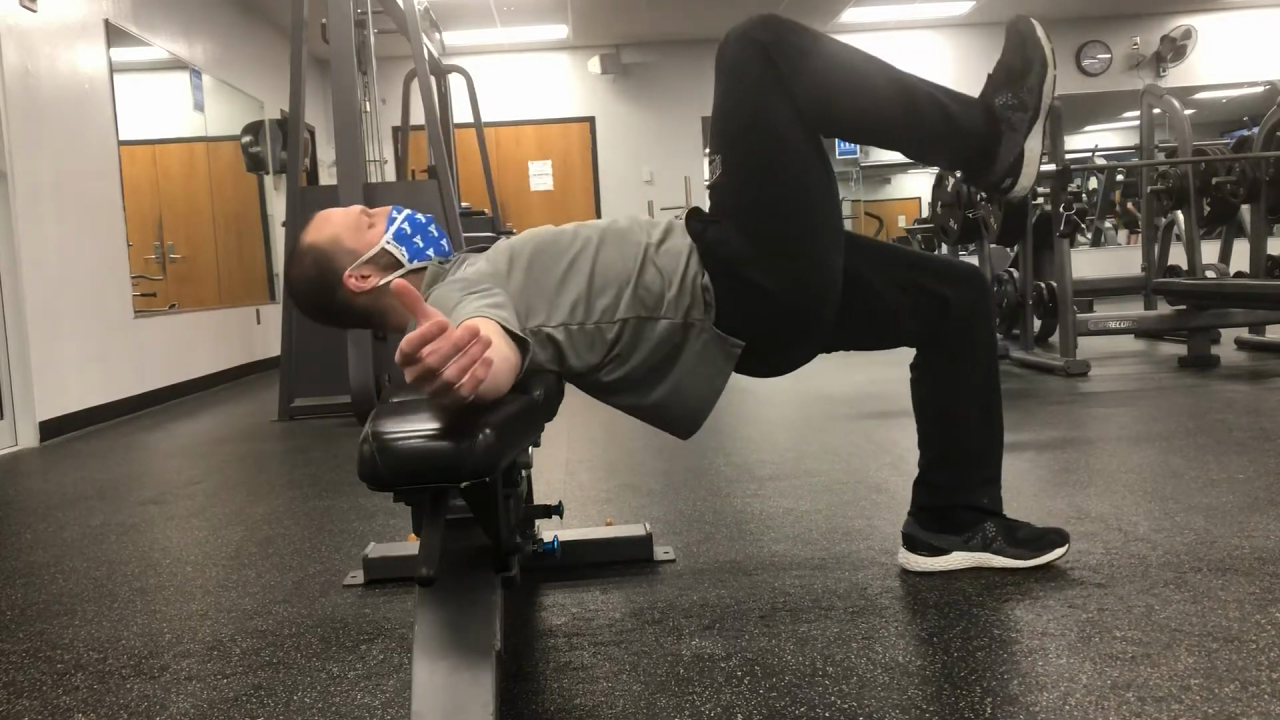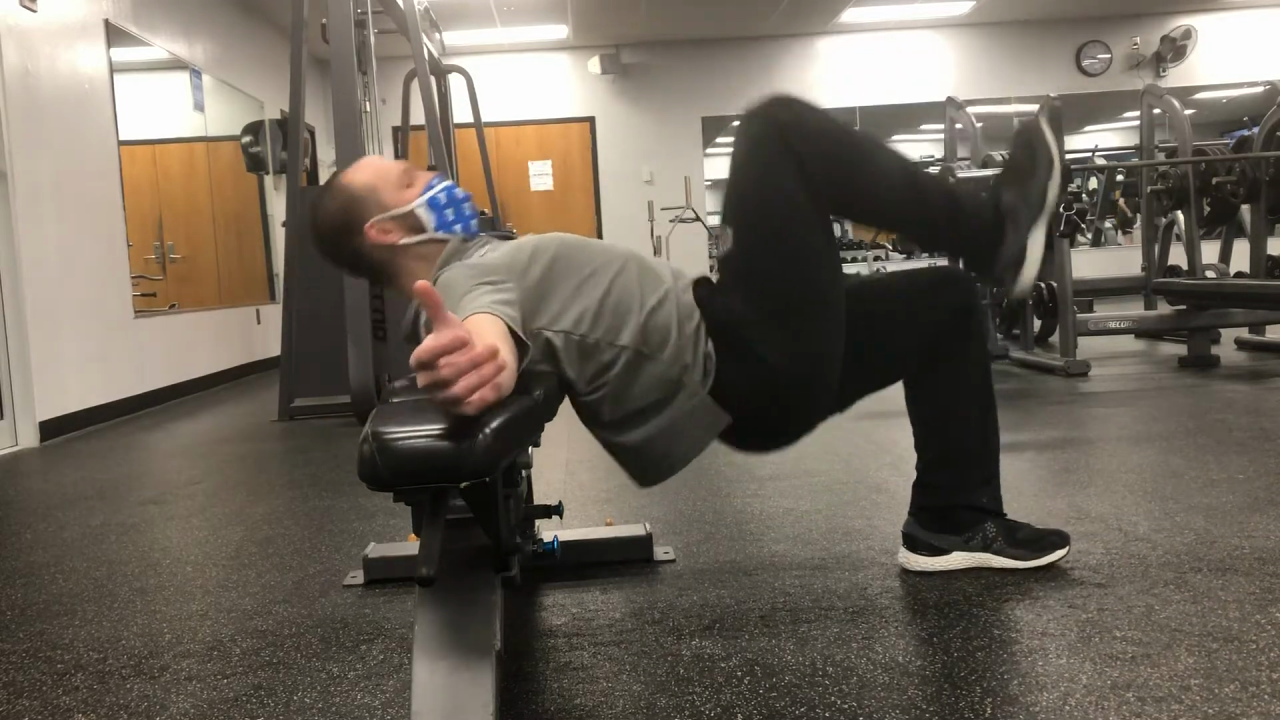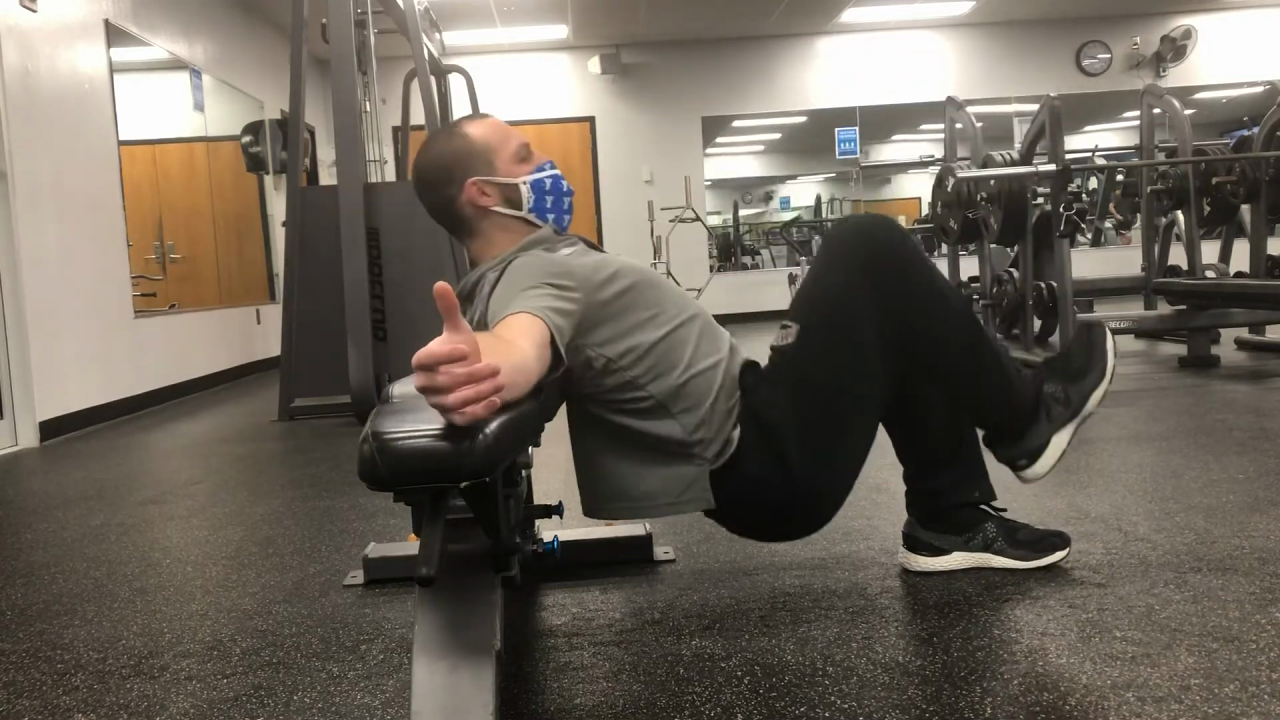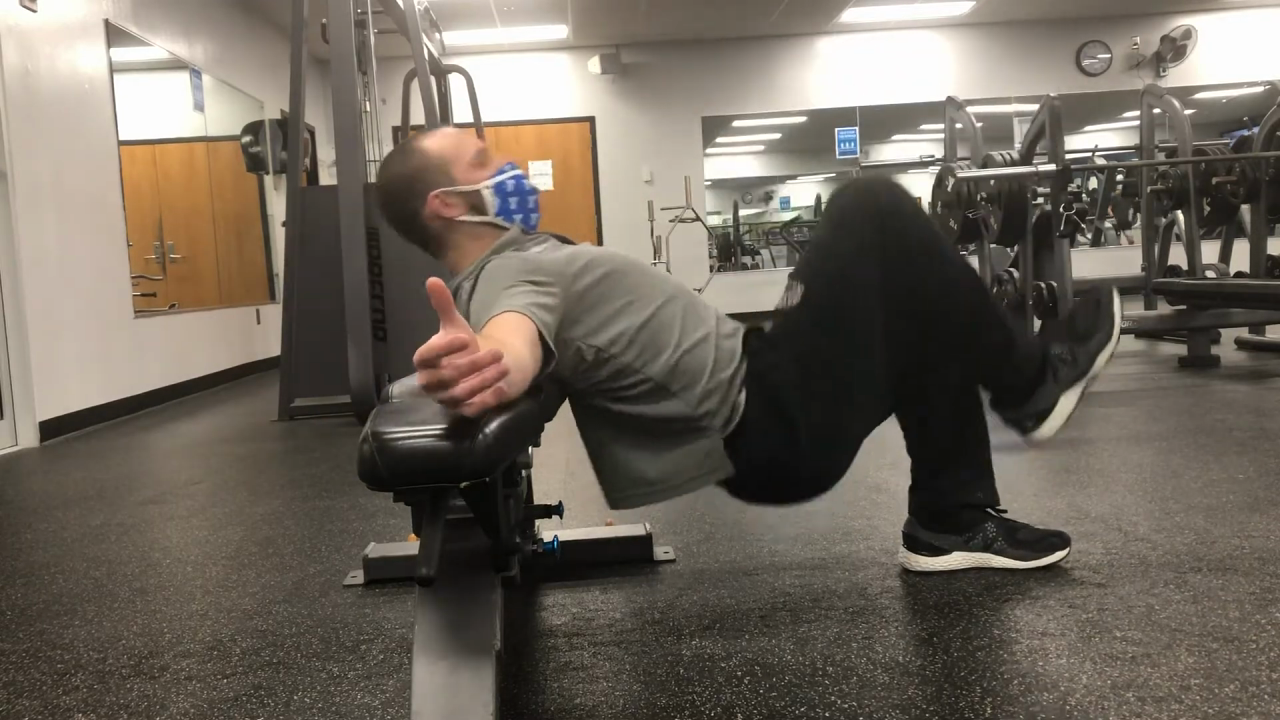
dt=0.4s
person 1, frame 1
left shoulder: (460, 278)
right shoulder: (458, 299)
right elbow: (495, 349)
right wrist: (462, 361)
left hip: (757, 286)
right hip: (750, 289)
left knee: (956, 297)
right knee: (759, 47)
left ankle: (952, 522)
right ankle: (989, 142)
person 1, frame 2
left shoulder: (474, 266)
right shoulder: (467, 284)
right elbow: (488, 339)
right wrist: (470, 362)
left hip: (750, 363)
right hip: (749, 363)
left knee: (942, 306)
right knee: (777, 127)
left ankle: (953, 522)
right ankle: (993, 233)
person 1, frame 3
left shoulder: (538, 262)
right shoulder: (532, 279)
right elbow: (518, 345)
right wrist: (477, 368)
left hip: (749, 446)
right hip: (769, 465)
left knee: (899, 328)
right knee: (868, 248)
left ankle: (952, 521)
right ankle: (1025, 418)
person 1, frame 4
left shoulder: (517, 262)
right shoulder: (508, 281)
right elbow: (512, 346)
right wrist: (479, 366)
left hip: (758, 403)
right hip: (780, 419)
left knee: (937, 322)
right knee: (871, 207)
left ankle: (951, 523)
right ankle: (1027, 383)
